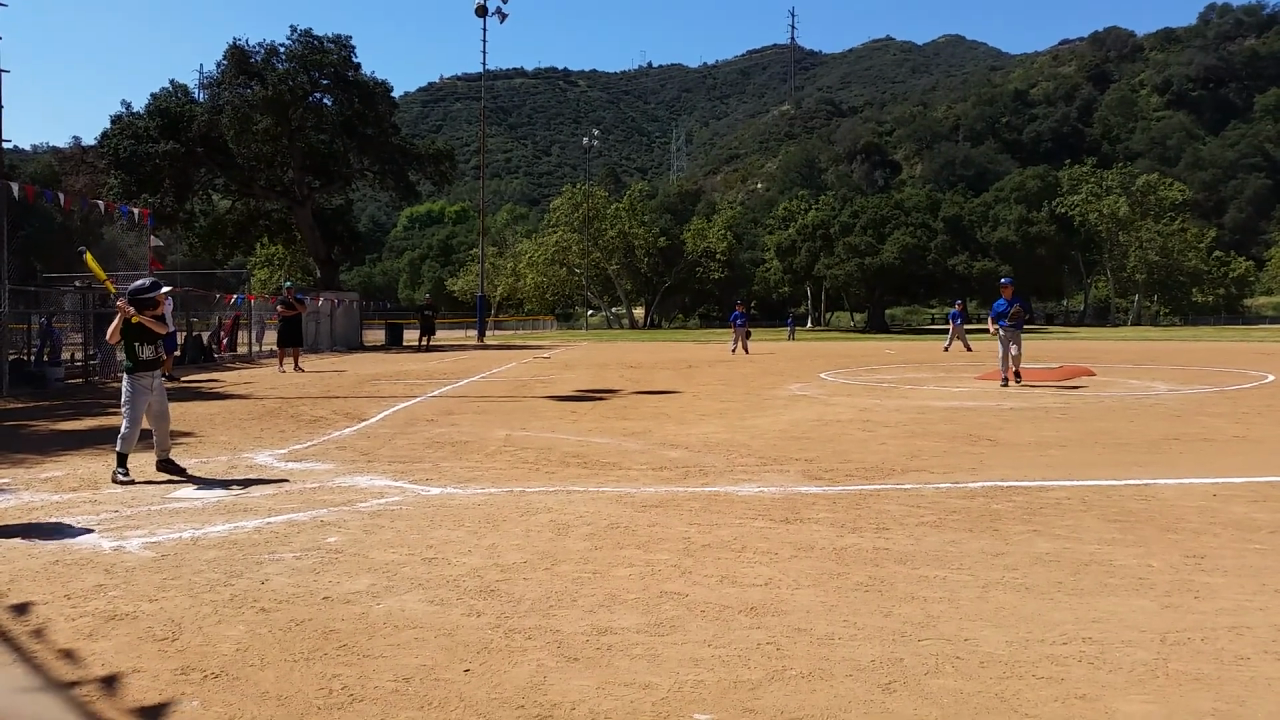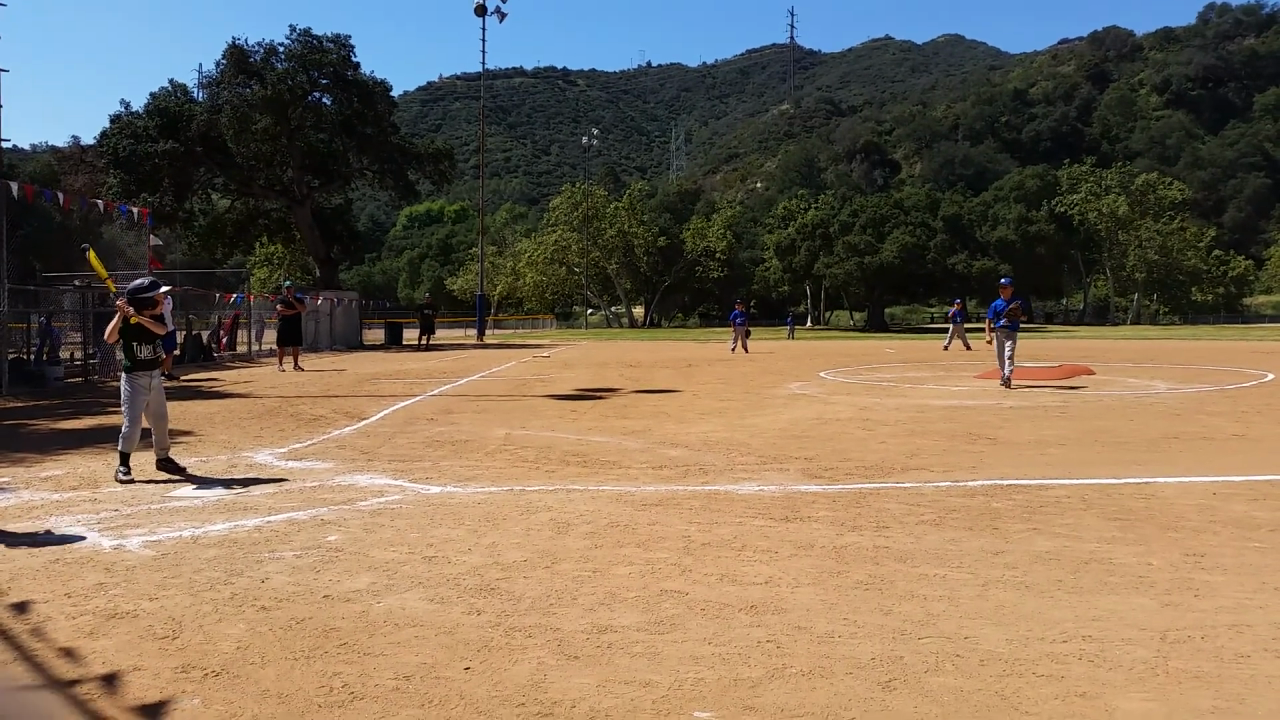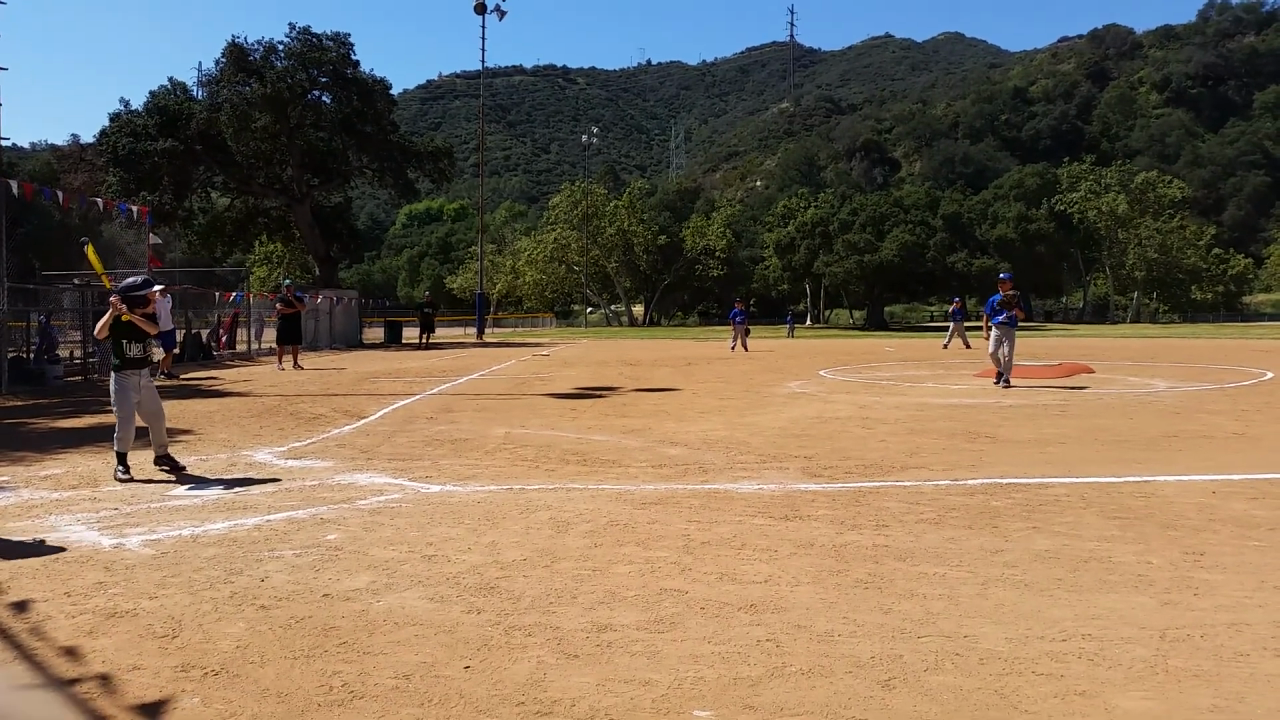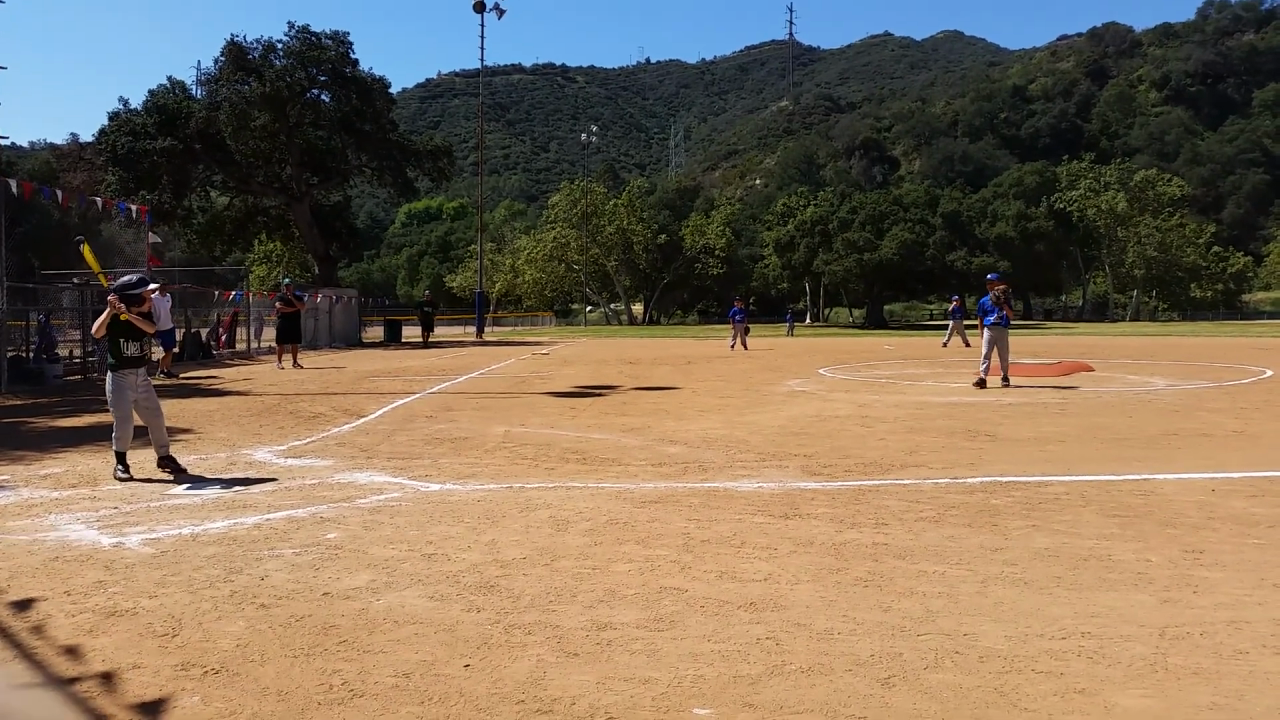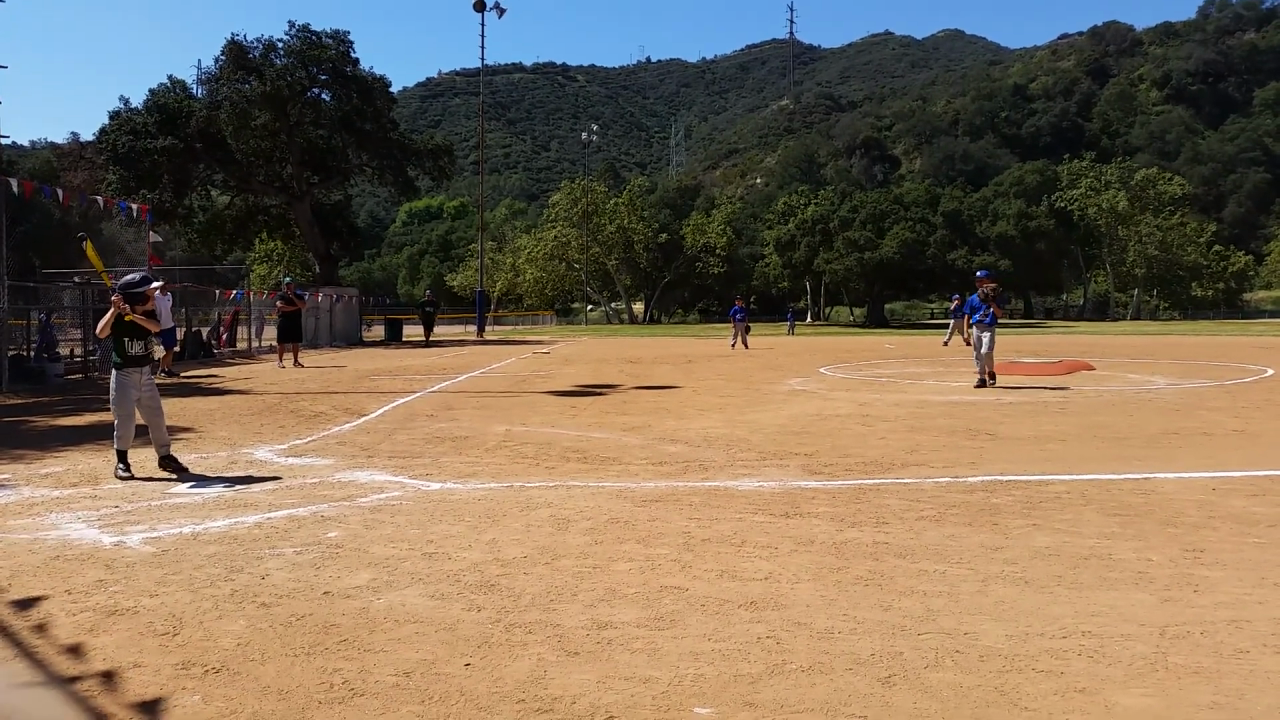
dt=0.3s
person 1, frame 1
left shoulder: (157, 319)
right shoulder: (127, 323)
left elbow: (164, 329)
right elbow: (111, 339)
left wrist: (140, 317)
right wrist: (121, 315)
left hip: (156, 378)
right hip: (135, 379)
left knee: (162, 421)
right knee: (132, 422)
left ankle: (163, 459)
right ankle: (120, 468)
person 1, frame 2
left shoulder: (156, 318)
right shoulder: (126, 323)
left elbow: (162, 330)
right elbow: (109, 338)
left wrist: (139, 318)
right wrist: (120, 314)
left hip: (155, 377)
right hip: (134, 379)
left knee: (160, 420)
right knee: (132, 421)
left ankle: (163, 458)
right ankle: (123, 466)
person 1, frame 3
left shoulder: (148, 317)
right shoulder: (117, 320)
left elbow: (154, 330)
right elbow: (98, 334)
left wrist: (131, 316)
right wrist: (112, 312)
left hip: (144, 376)
right hip: (123, 378)
left knee: (157, 417)
right knee: (125, 421)
left ankle: (161, 455)
right ankle: (121, 465)
person 1, frame 4
left shoulder: (144, 316)
right shoulder: (114, 319)
left elbow: (151, 329)
right elbow: (96, 333)
left wrist: (129, 315)
right wrist: (109, 310)
left hip: (141, 375)
right hip: (119, 377)
left knee: (155, 417)
right knee: (123, 421)
left ankle: (164, 457)
right ankle: (120, 464)
person 1, frame 5
left shoulder: (147, 314)
right shoulder: (117, 319)
left elbow: (156, 327)
right elbow: (100, 333)
left wrist: (133, 316)
right wrist: (114, 310)
left hip: (145, 373)
right hip: (124, 375)
left knee: (156, 416)
right knee: (125, 419)
left ankle: (165, 457)
right ankle: (121, 463)
